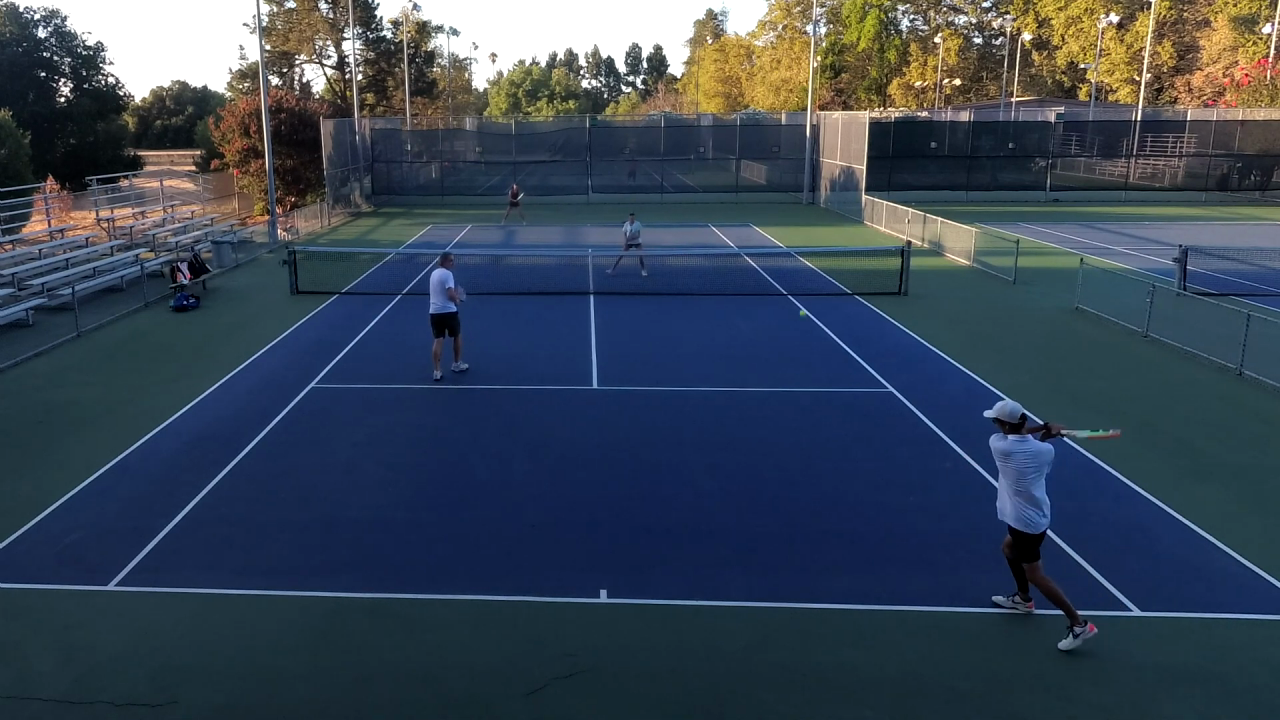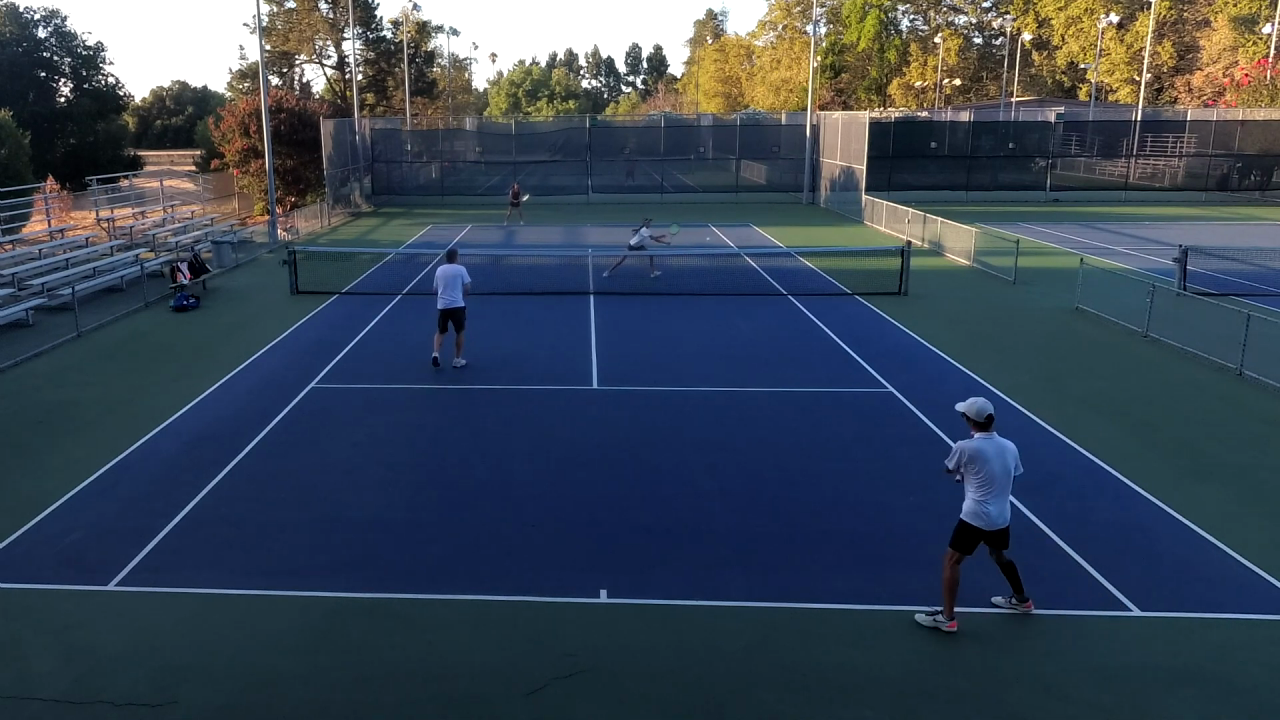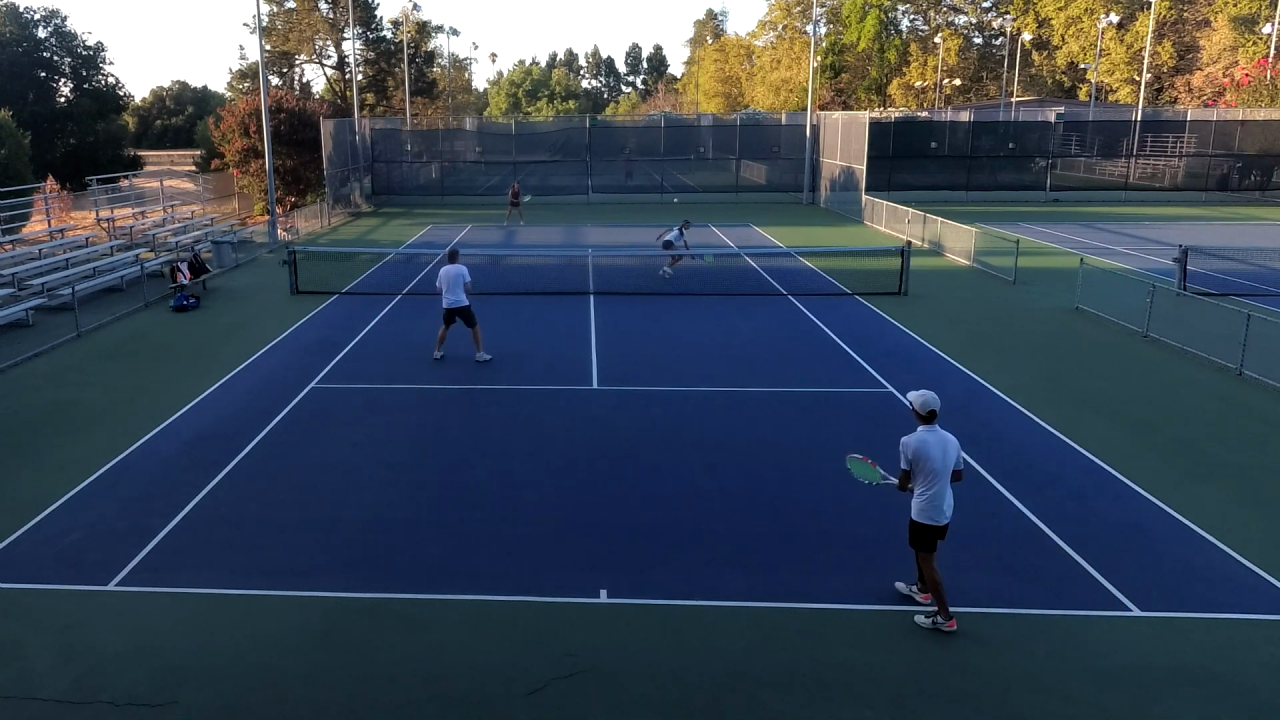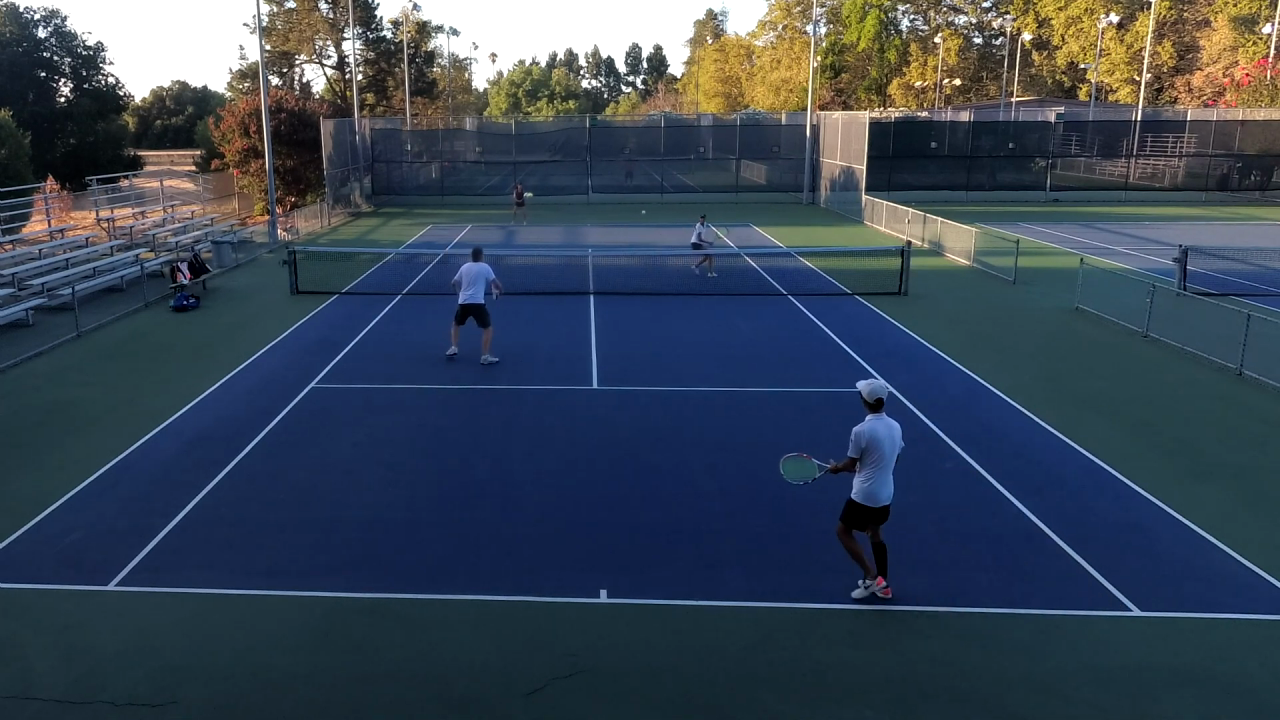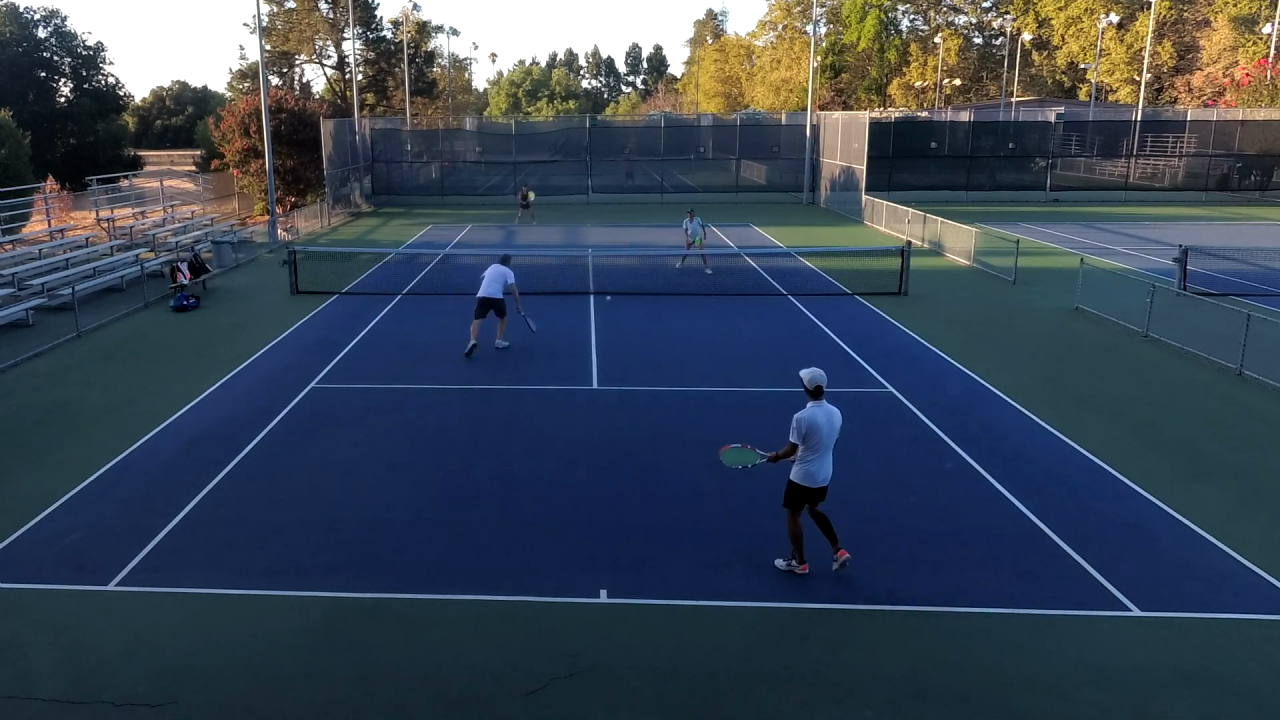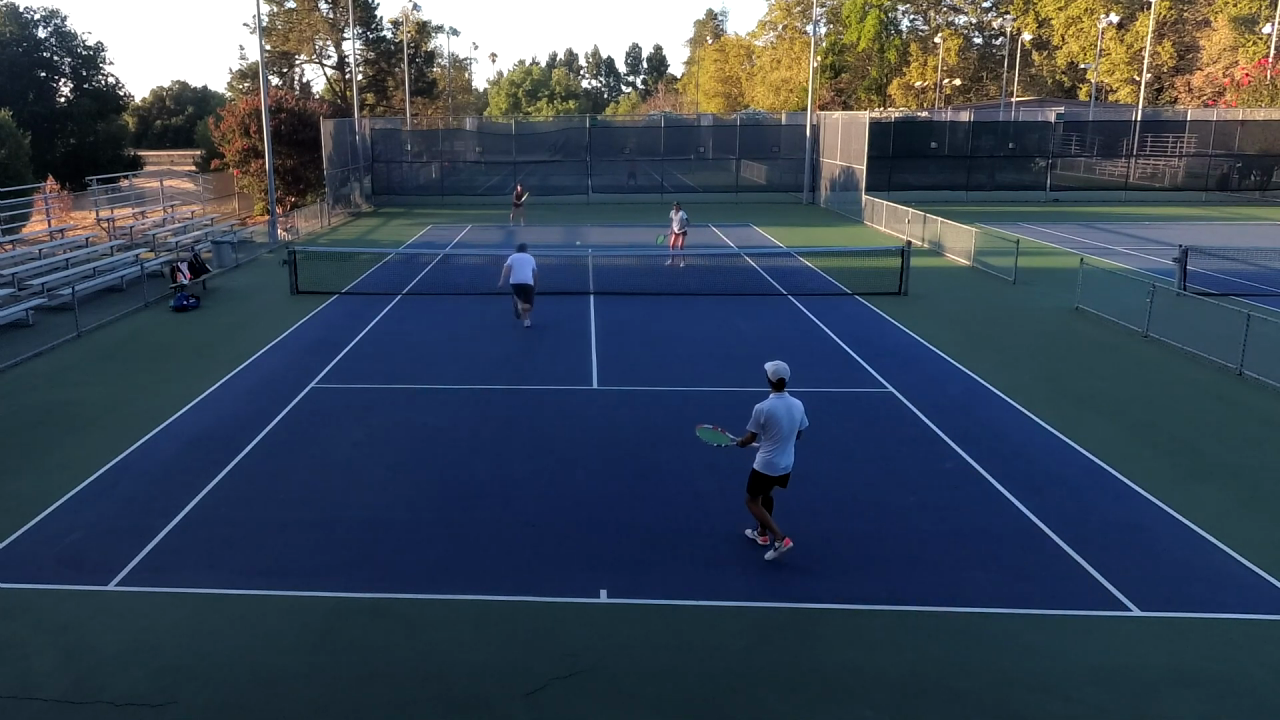
dt=0.4s
person 1, frame 1
left shoulder: (1000, 445)
right shoulder: (1046, 450)
left elbow: (1012, 435)
left wrist: (1042, 428)
left hip: (1022, 520)
right hip: (1038, 516)
left knee: (1035, 575)
right knee: (1009, 548)
left ankle: (1079, 624)
right ankle: (1023, 598)
person 1, frame 2
left shoulder: (965, 448)
right shoulder: (1010, 448)
left elbow: (949, 470)
left hip: (975, 516)
right hip: (1001, 517)
left knee: (951, 562)
right knee: (999, 556)
left ankle: (947, 616)
right ankle: (1021, 599)
person 1, frame 3
left shoulder: (909, 442)
right shoulder: (951, 440)
left elbow: (903, 481)
right elbow: (957, 476)
left wrist: (907, 485)
left hip: (924, 511)
right hip: (944, 509)
left knee: (927, 561)
right knee: (925, 549)
left ankle: (945, 617)
right ankle: (923, 589)
person 1, frame 4
left shoulder: (861, 431)
right shoulder: (895, 427)
left elbow: (850, 465)
left wrist: (836, 467)
left hip: (864, 494)
right hip: (885, 494)
left knee: (843, 532)
right knee: (875, 535)
left ankle: (872, 577)
right ankle: (882, 584)
person 1, frame 5
left shoulder: (802, 417)
right shoulder: (835, 413)
left elbow: (791, 450)
left wrist: (776, 456)
left hip: (803, 476)
right hip: (824, 475)
left knee: (793, 516)
right knee: (814, 510)
left ankle: (799, 562)
right ankle: (838, 550)
person 1, frame 6
left shoulder: (762, 408)
right shoulder: (798, 405)
left elbow: (751, 438)
right elbow: (798, 434)
left wrist: (742, 442)
left hip: (766, 465)
right hip: (786, 464)
left knee: (752, 502)
right knee: (766, 496)
left ankle: (780, 539)
right ankle: (762, 533)
